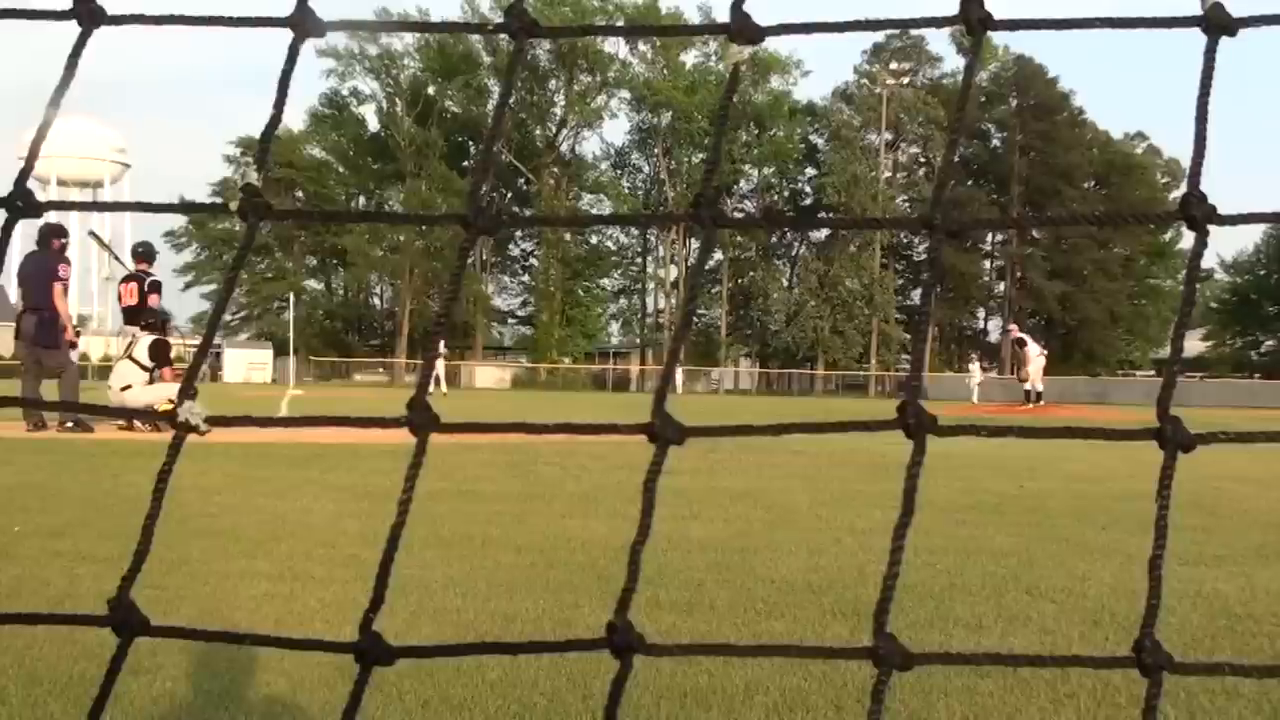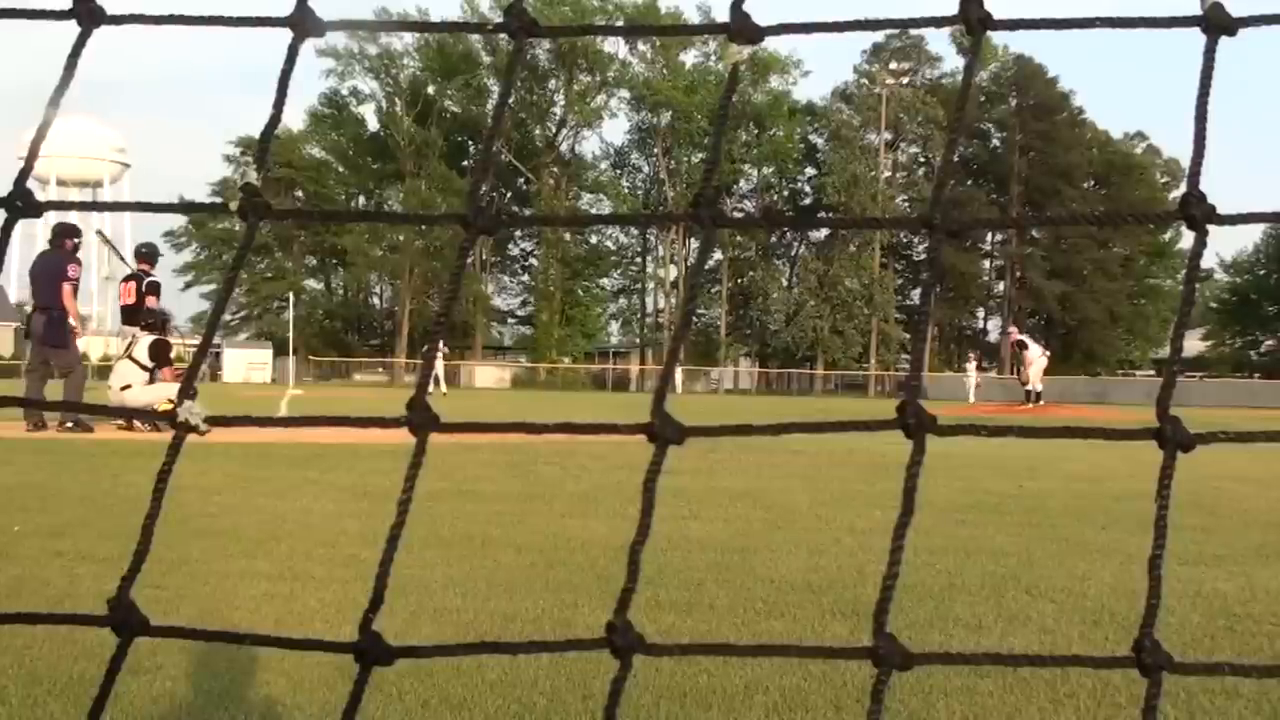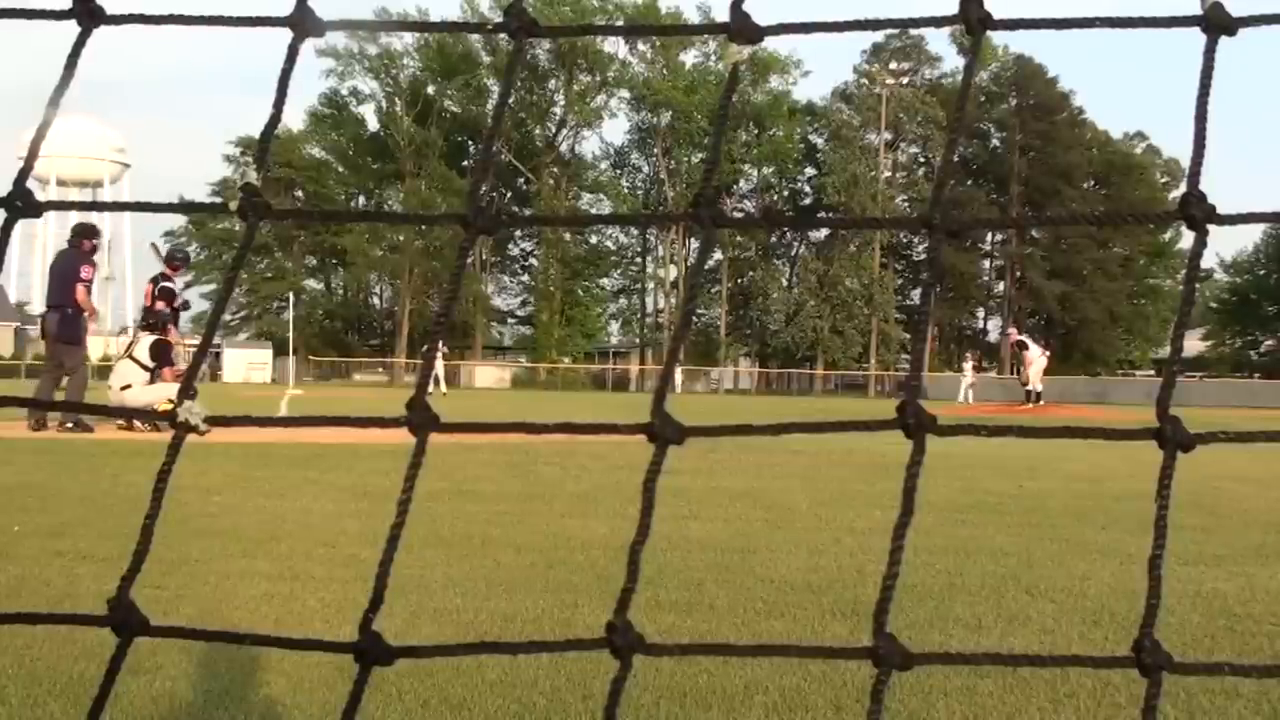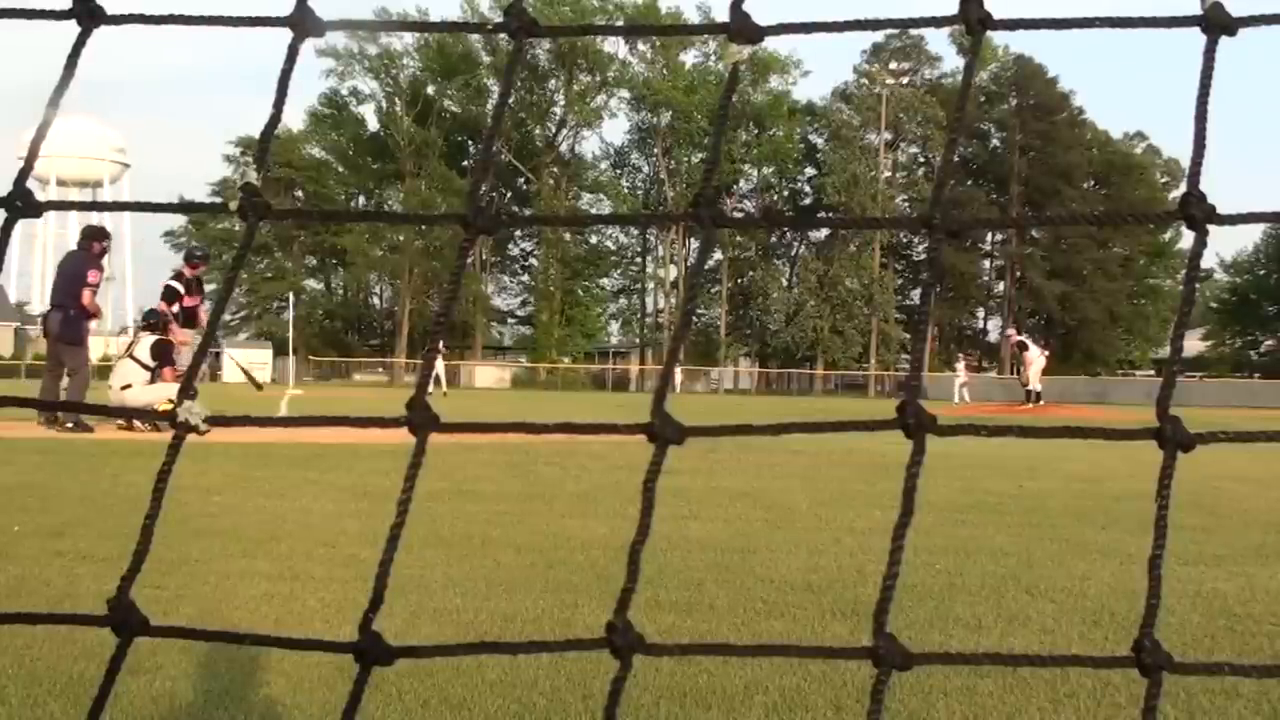
dt=0.4s
person 1, frame 1
left shoulder: (27, 259)
right shoulder: (59, 261)
left elbow: (22, 293)
right elbow: (58, 297)
left wrist: (27, 316)
right wrist: (69, 324)
left hip: (26, 320)
right hip: (46, 322)
left knee: (30, 372)
right knee: (67, 370)
left ankle: (33, 419)
right ankle: (68, 419)
person 1, frame 2
left shoulder: (40, 258)
right shoulder: (70, 261)
left elbow: (34, 292)
right elbow: (67, 296)
right wrist: (77, 323)
left hip: (36, 320)
right hip: (55, 321)
left knee: (36, 371)
right knee: (74, 370)
left ankle: (34, 419)
right ankle: (68, 420)
person 1, frame 3
left shoulder: (60, 256)
right shoulder: (85, 261)
left elbow: (59, 289)
right elbow: (81, 296)
right wrist: (93, 312)
left hip: (51, 317)
right hip: (70, 320)
left knee: (51, 370)
right knee: (78, 371)
left ankle: (36, 417)
right ankle: (69, 420)
person 1, frame 4
left shoulder: (69, 257)
right shoulder: (93, 265)
left elbow: (65, 289)
right elbow: (87, 300)
right wrist: (98, 311)
left hip: (54, 317)
right hip: (72, 322)
left knee: (53, 368)
right knee: (79, 371)
left ankle: (46, 414)
right ankle: (69, 420)
